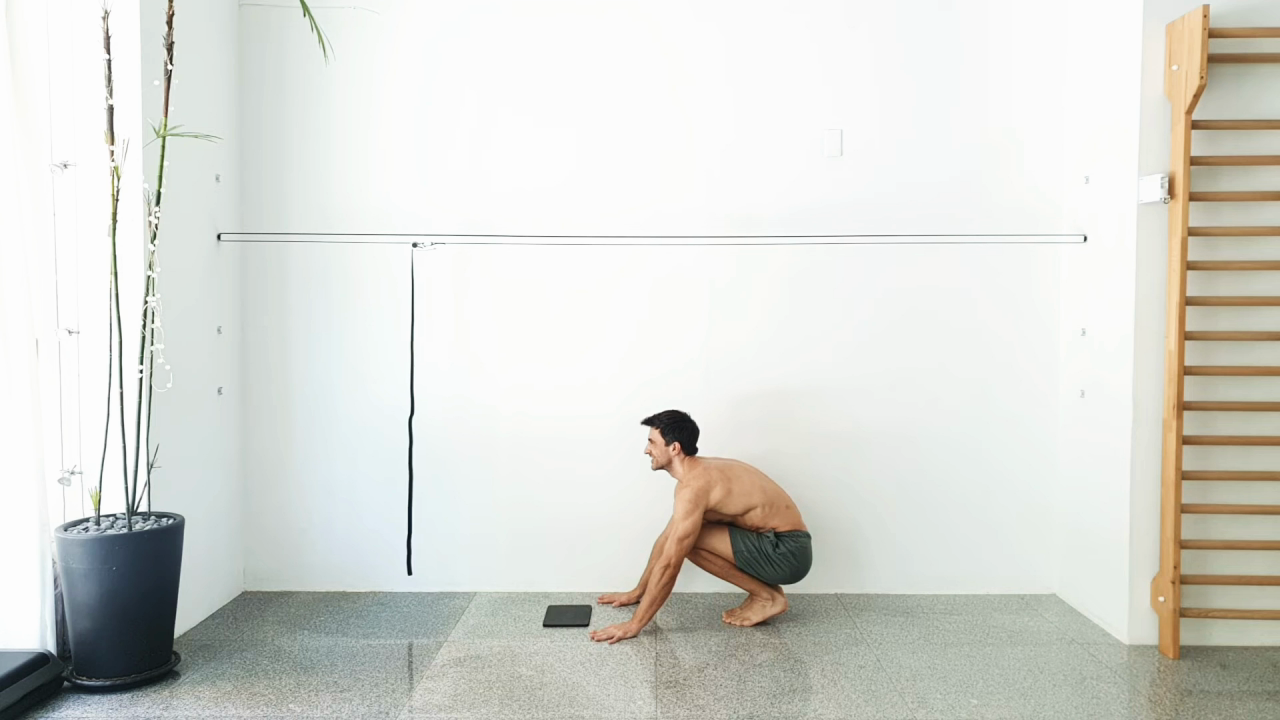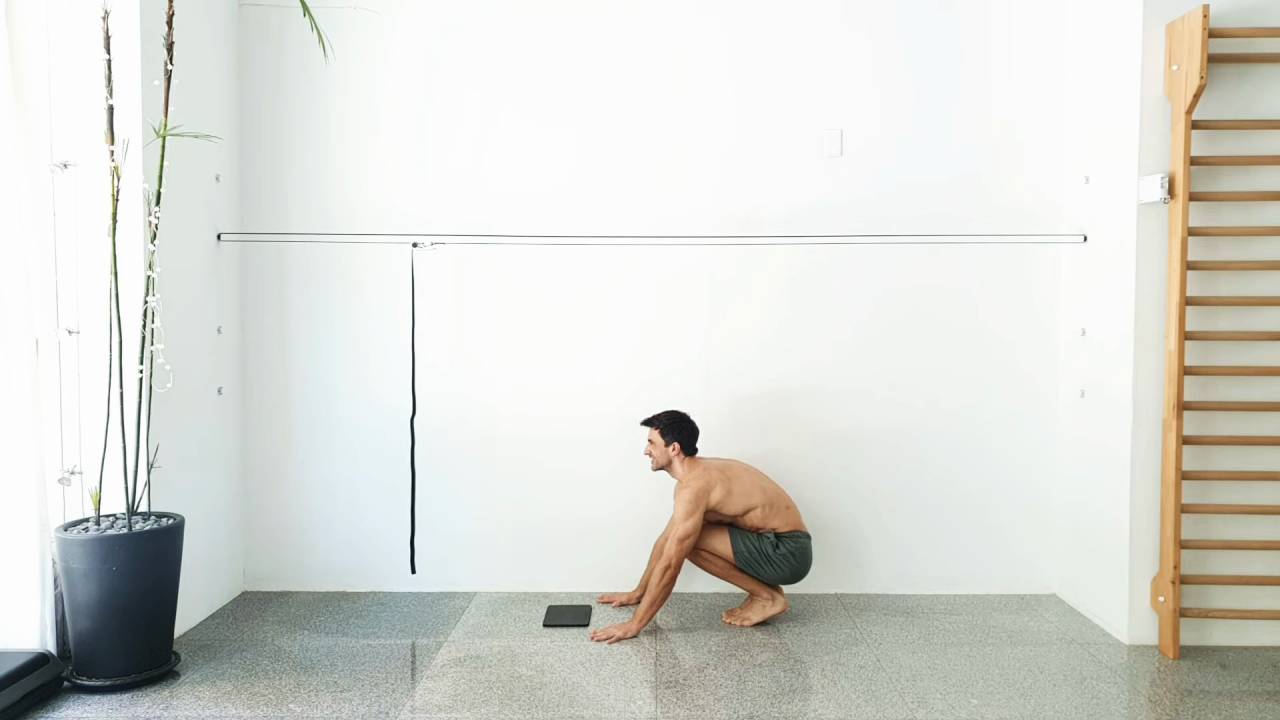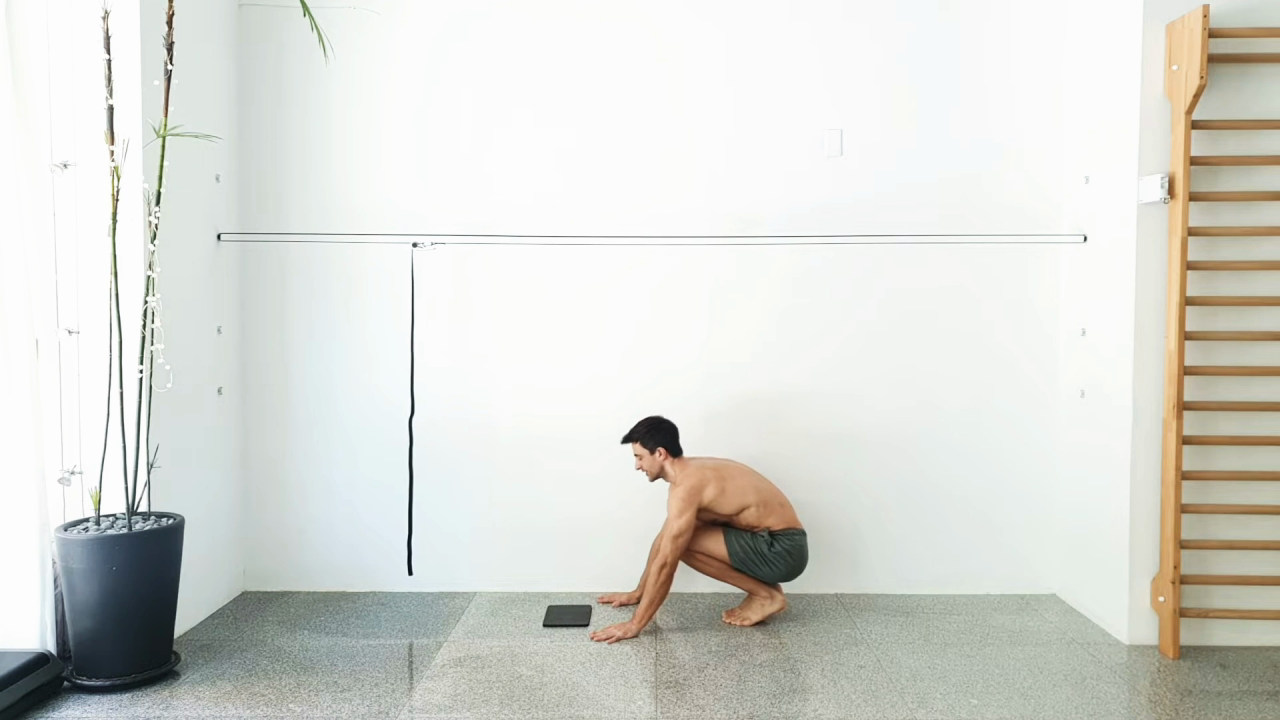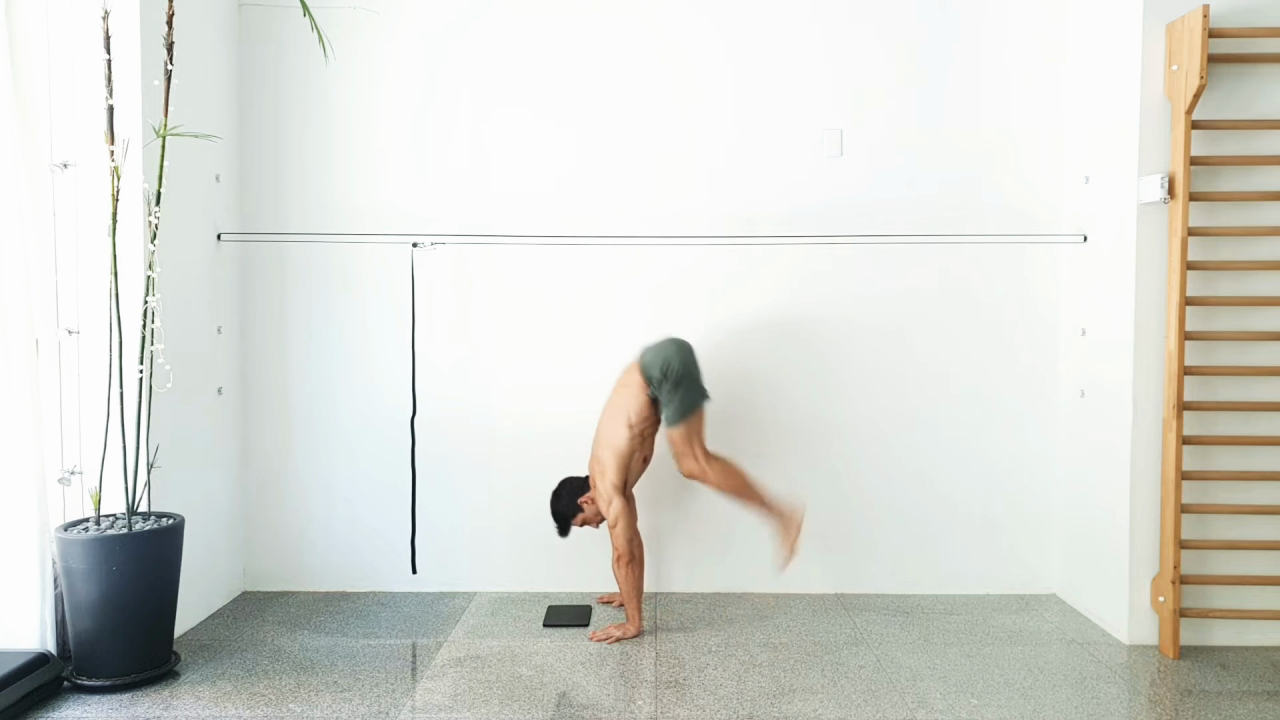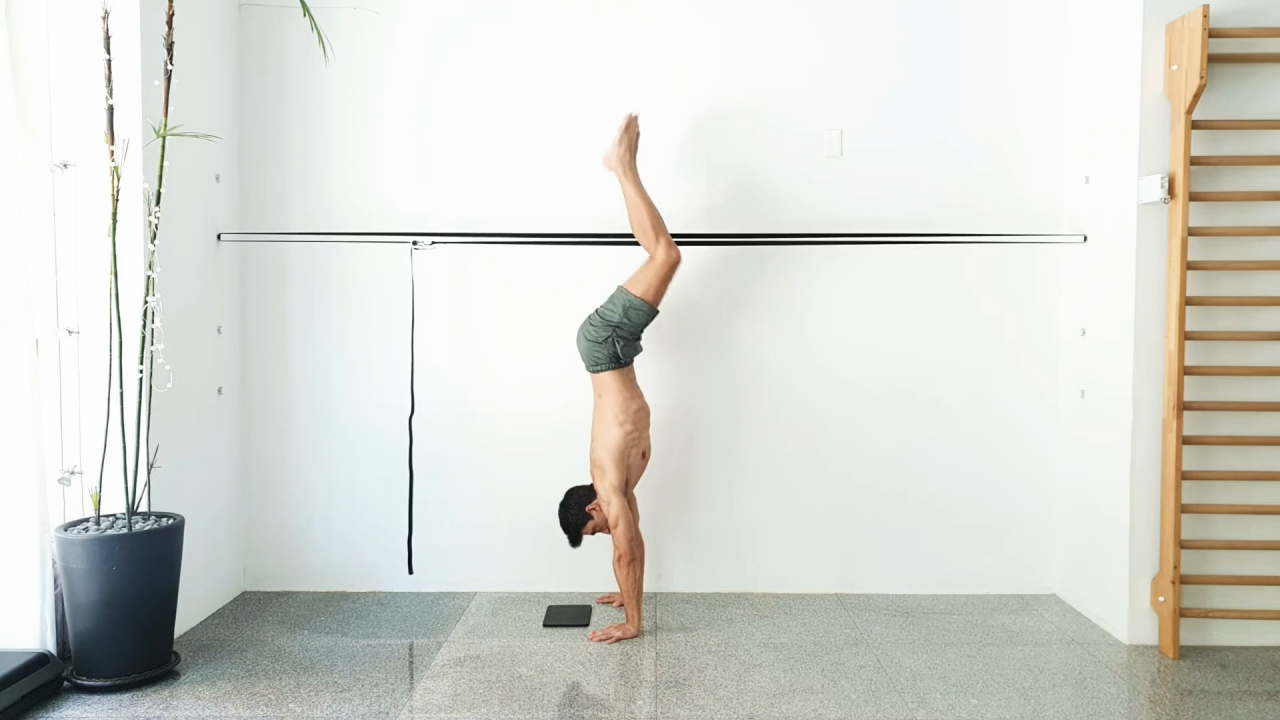
dt=1s
person 1, frame 1
left shoulder: (694, 486)
right shoulder: (699, 473)
left elbow: (669, 564)
right elbow: (666, 541)
left wrist: (635, 624)
right wrist: (637, 592)
left hip: (786, 552)
right hip: (779, 545)
left knee: (688, 541)
right knee: (683, 540)
left ankle: (767, 596)
right ankle: (764, 589)
person 1, frame 2
left shoulder: (694, 486)
right shoulder: (699, 473)
left elbow: (669, 564)
right elbow: (666, 541)
left wrist: (635, 624)
right wrist: (638, 593)
left hip: (786, 552)
right hip: (779, 546)
left knee: (688, 542)
right knee: (685, 539)
left ankle: (766, 597)
right ankle: (764, 589)
person 1, frame 3
left shoulder: (686, 487)
right shoulder: (690, 473)
left elbow: (666, 562)
right elbow: (664, 541)
left wrist: (636, 624)
right wrist: (638, 593)
left hip: (782, 550)
right hip: (774, 541)
left knee: (683, 544)
right knee: (680, 538)
left ankle: (765, 595)
right ankle: (762, 587)
person 1, frame 4
left shoulder: (607, 484)
right shoulder: (611, 475)
left elbow: (623, 556)
right elbow: (631, 540)
left wrist: (633, 623)
right wrist: (629, 593)
left hip: (666, 364)
right hip: (662, 364)
left knee: (694, 465)
left ankle: (778, 514)
person 1, frame 5
left shoulder: (610, 488)
left elbow: (626, 553)
left wrist: (633, 624)
right wrist: (628, 596)
right hip: (608, 346)
left ankle: (623, 166)
